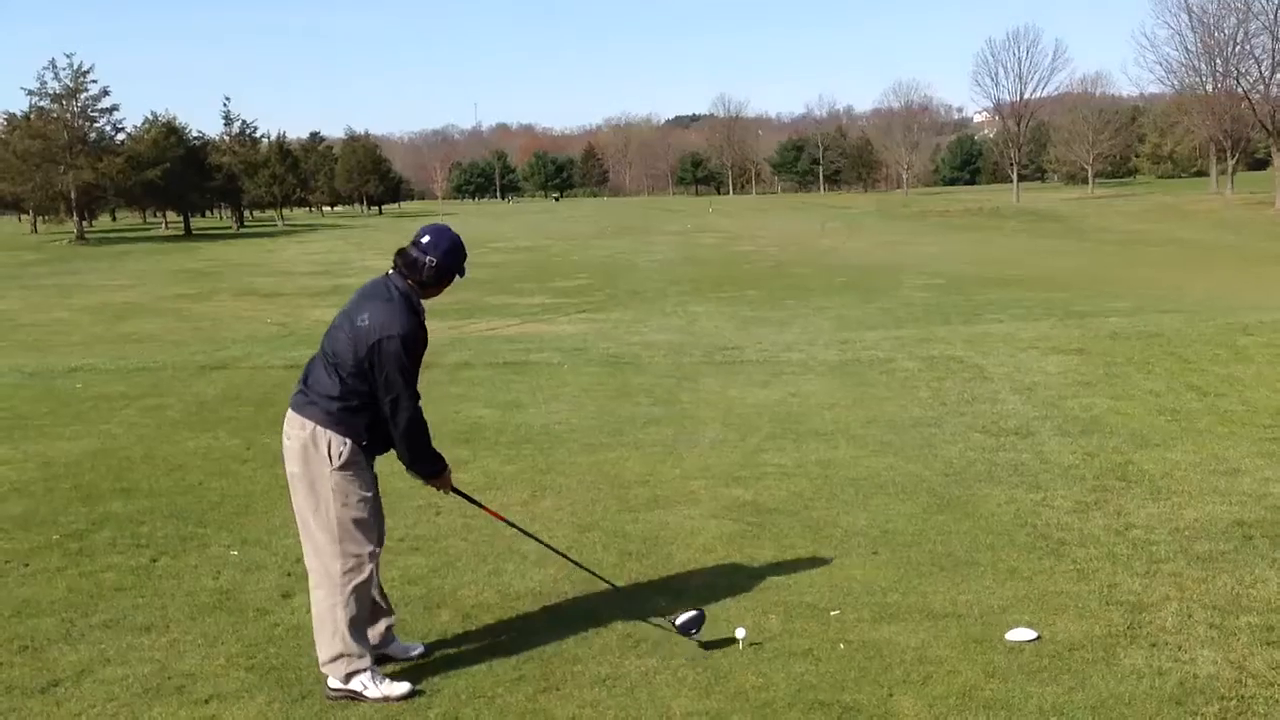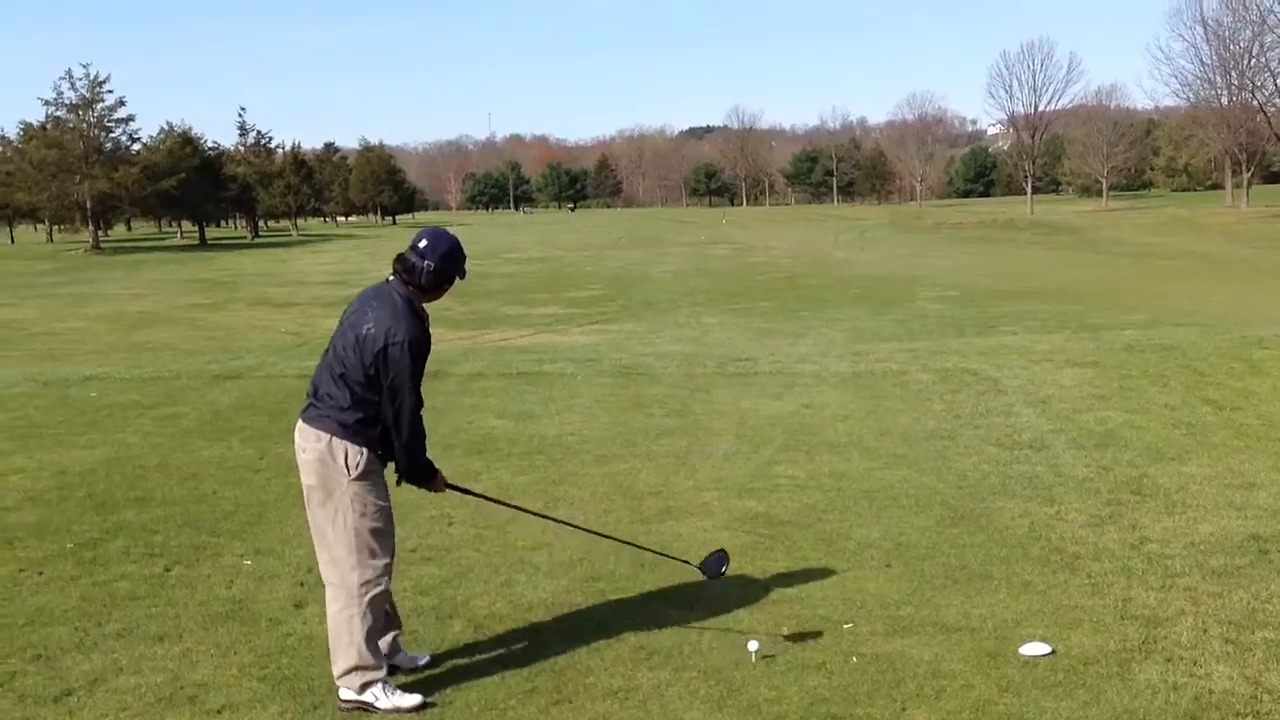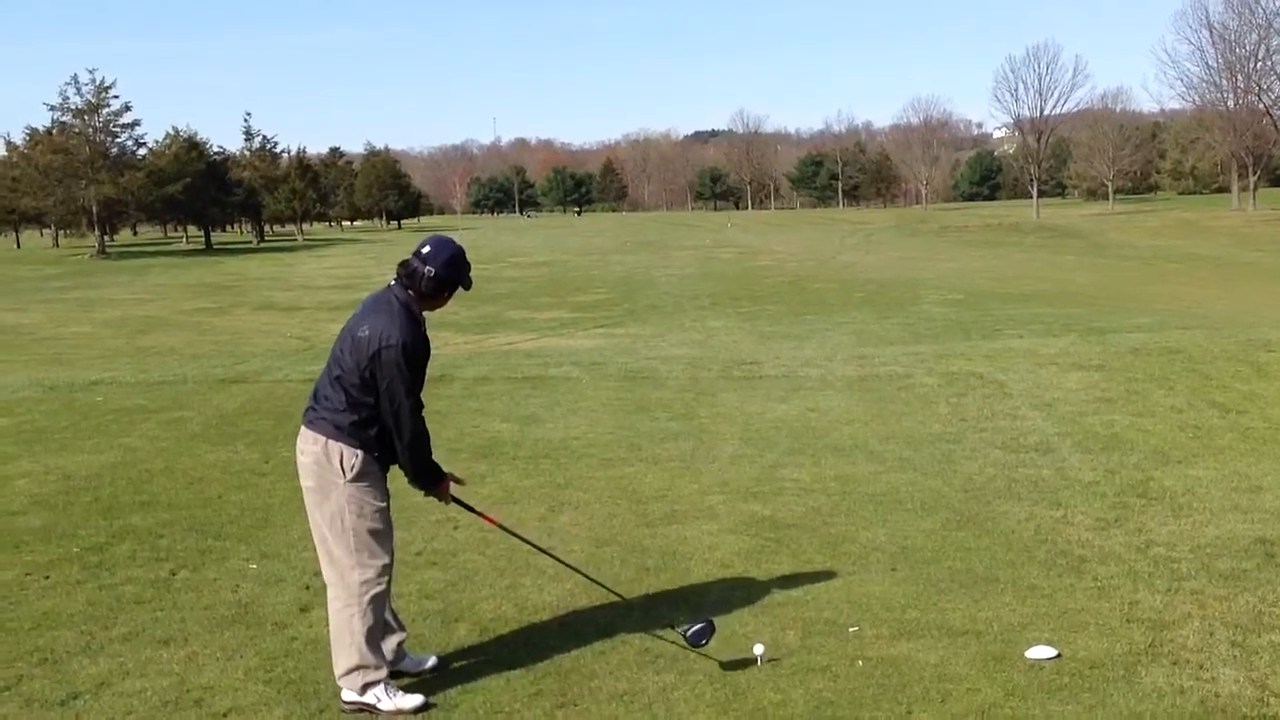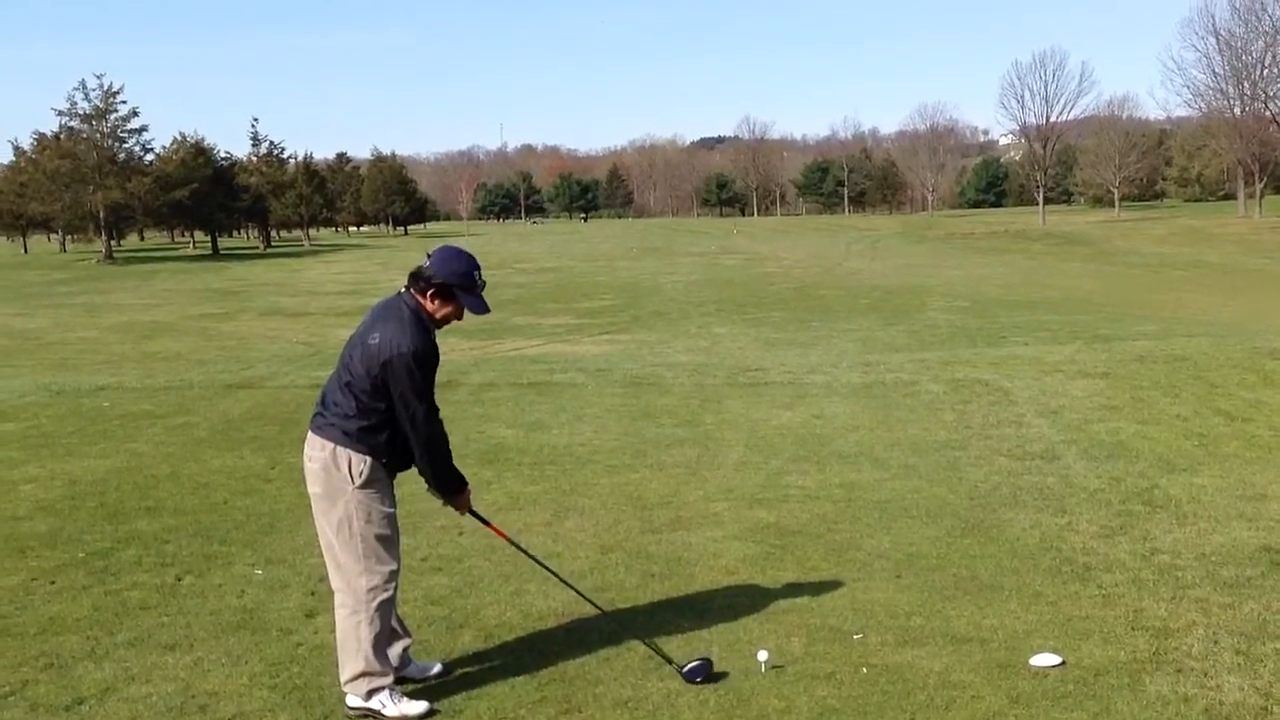
dt=0.7s
person 1, frame 1
left shoulder: (380, 291)
right shoulder: (397, 325)
right elbow: (399, 407)
left wrist: (421, 460)
right wrist: (430, 466)
left hip: (322, 426)
right hip: (329, 439)
left knee: (366, 542)
right knee: (344, 555)
left ankle: (373, 635)
right ankle: (347, 670)
person 1, frame 2
left shoulder: (376, 297)
right shoulder: (403, 329)
right elbow: (402, 411)
right wrist: (421, 471)
left hip: (324, 432)
right hip: (344, 447)
left knee: (369, 557)
right knee: (360, 565)
left ankle: (381, 647)
right ankle: (360, 682)
person 1, frame 3
left shoulder: (387, 303)
right shoulder: (397, 335)
right elbow: (403, 417)
left wrist: (425, 469)
right wrist: (429, 477)
left hip: (342, 443)
right hip: (341, 453)
left knee: (373, 559)
right knee: (359, 566)
left ankle: (386, 651)
right ankle: (362, 682)
person 1, frame 4
left shoulder: (397, 310)
right shoulder: (407, 343)
left elbow: (413, 419)
right elbow: (421, 424)
left wrist: (441, 478)
right wrist: (451, 485)
left hip: (350, 451)
right hip: (348, 460)
left knee: (379, 567)
right knee: (367, 574)
left ankle: (391, 657)
